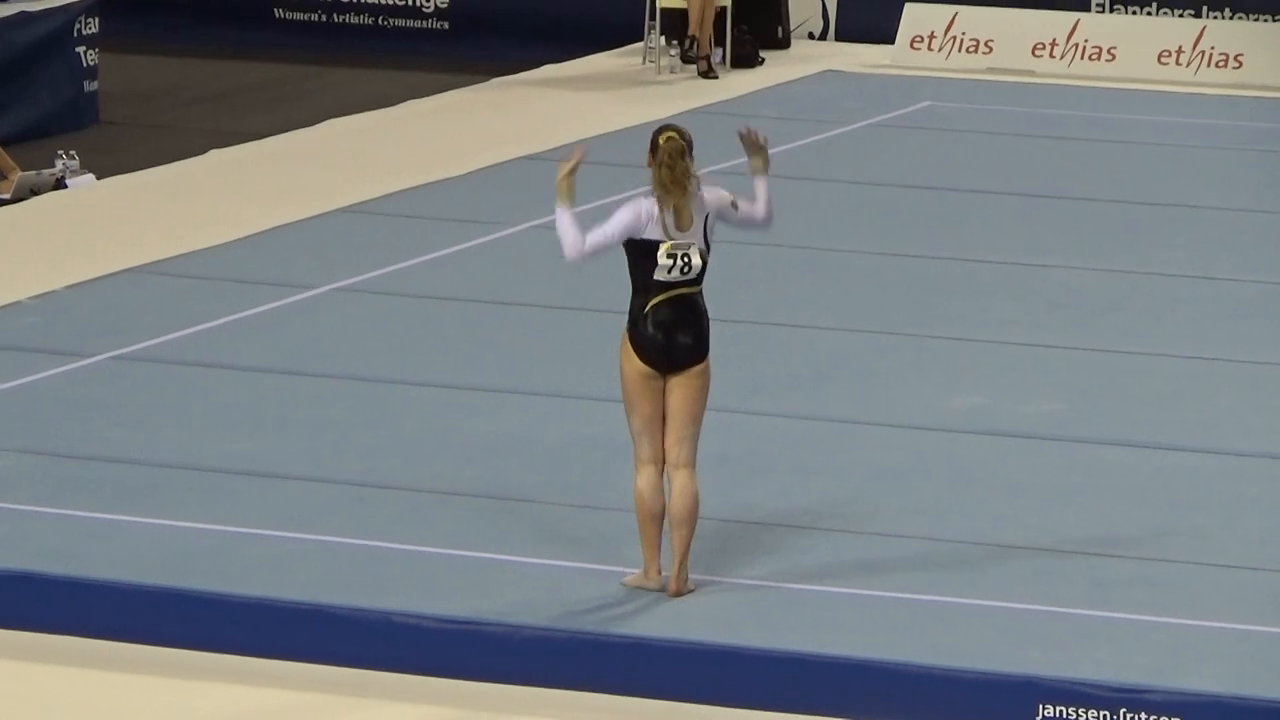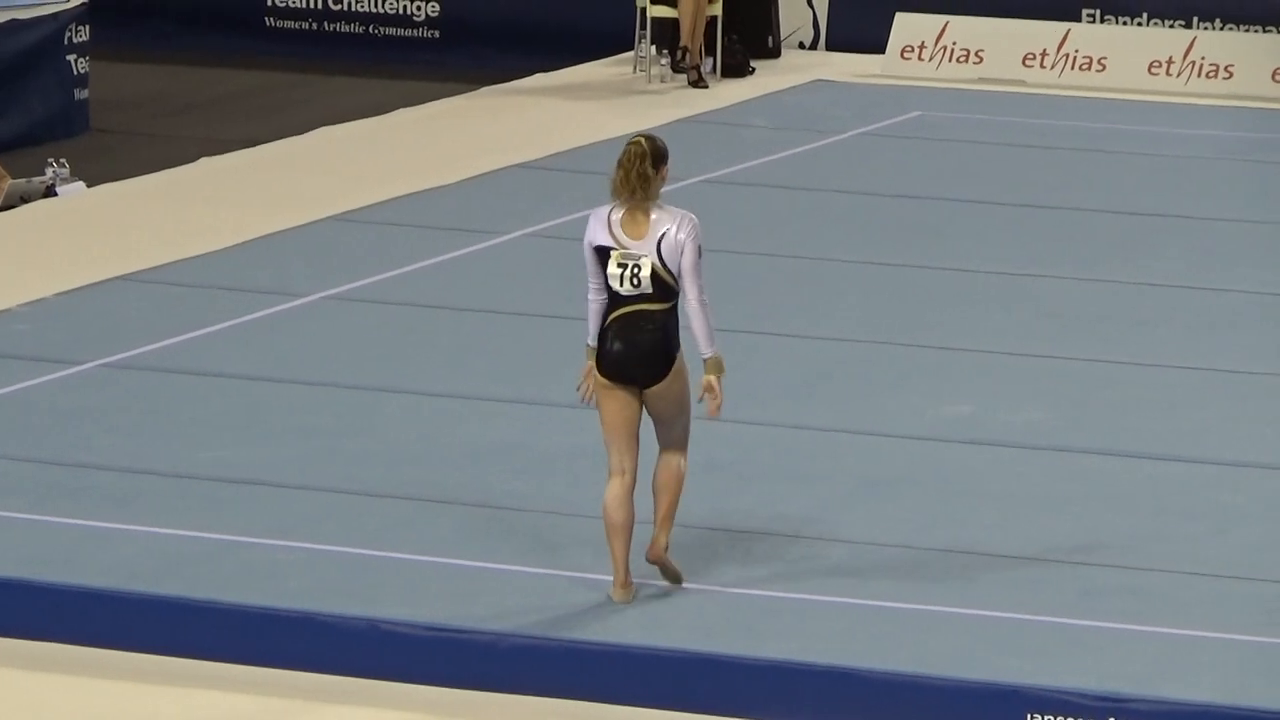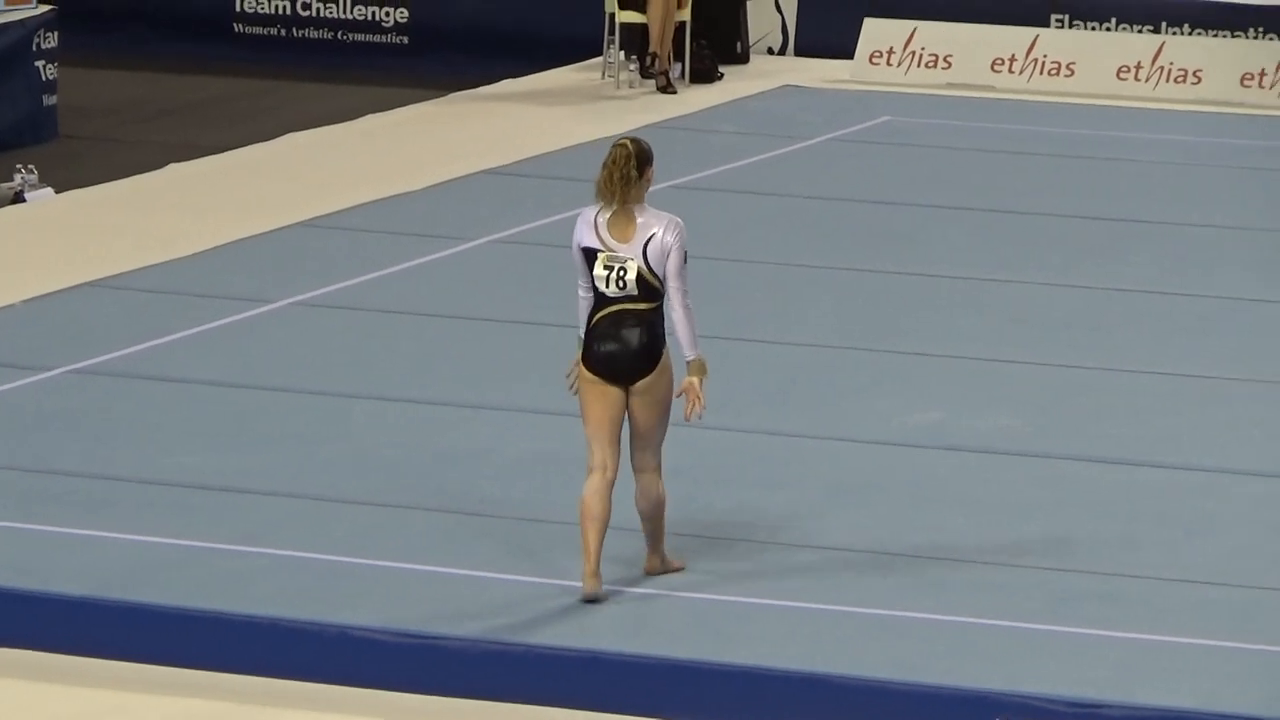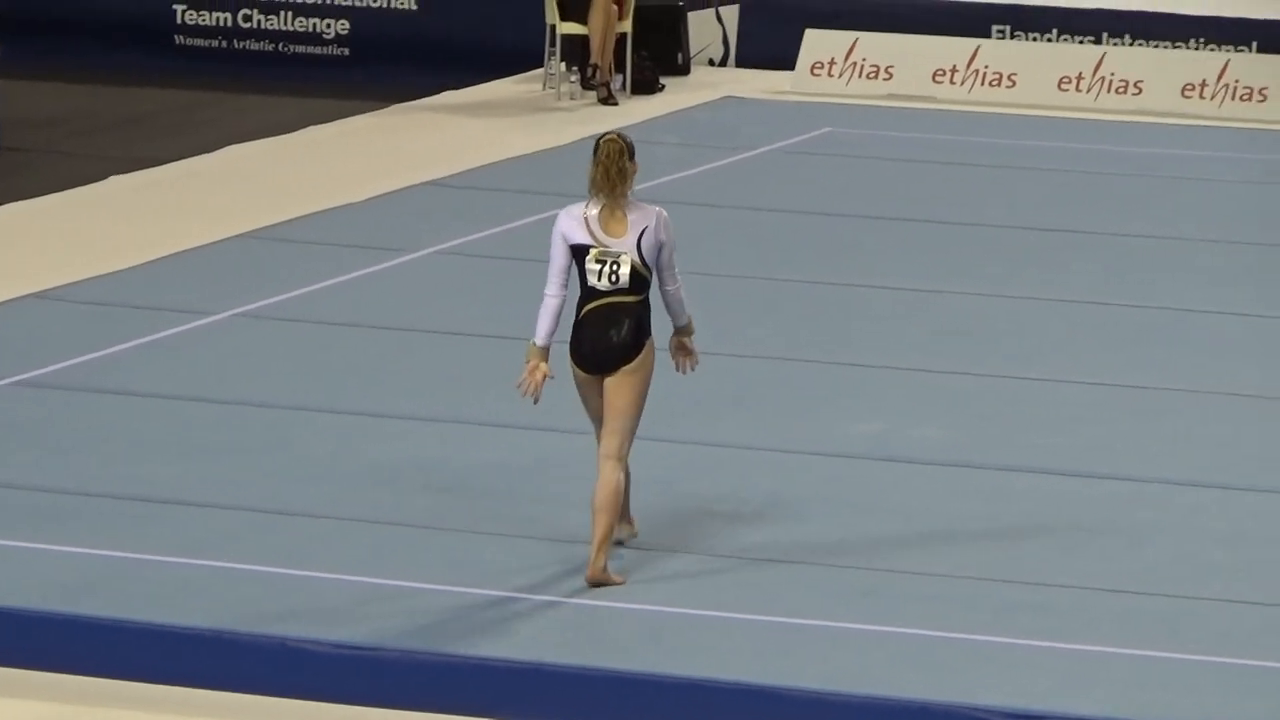
dt=0.5s
person 1, frame 1
left shoulder: (639, 212)
right shoulder: (712, 203)
left elbow: (575, 251)
right elbow: (761, 217)
left wrist: (564, 198)
right wrist: (759, 169)
left hip: (645, 340)
right hip: (692, 339)
left knee: (648, 462)
right knee: (682, 465)
left ankle: (651, 569)
right ankle: (678, 574)
person 1, frame 2
left shoulder: (598, 222)
right shoulder: (682, 225)
left elbow: (595, 295)
right elbow: (694, 299)
left wrist: (593, 353)
right wrist: (711, 365)
left hip: (613, 352)
right hip: (660, 353)
left knee: (620, 471)
right knee: (674, 447)
left ankle: (622, 580)
right ankle: (660, 541)
person 1, frame 3
left shoulder: (586, 223)
right shoulder: (667, 228)
left elbow: (585, 293)
right elbow: (677, 302)
right wrist: (694, 367)
left hip: (600, 349)
right hip: (645, 351)
left knee: (599, 468)
right knee: (646, 465)
left ankle: (591, 565)
right ankle: (655, 556)
person 1, frame 4
left shoulder: (569, 220)
right shoulder: (655, 220)
left elbow: (555, 290)
right elbow: (669, 284)
left wrist: (539, 352)
right wrist: (682, 330)
left hip: (586, 338)
right hip: (631, 341)
left knee: (606, 441)
right knee: (612, 454)
left ankle: (621, 523)
right ankle: (598, 561)
